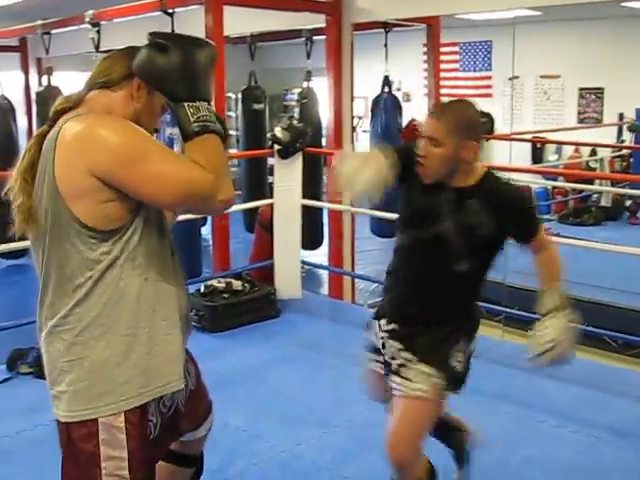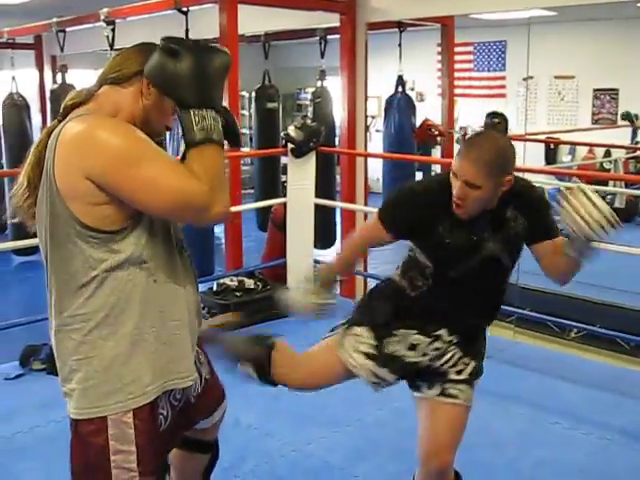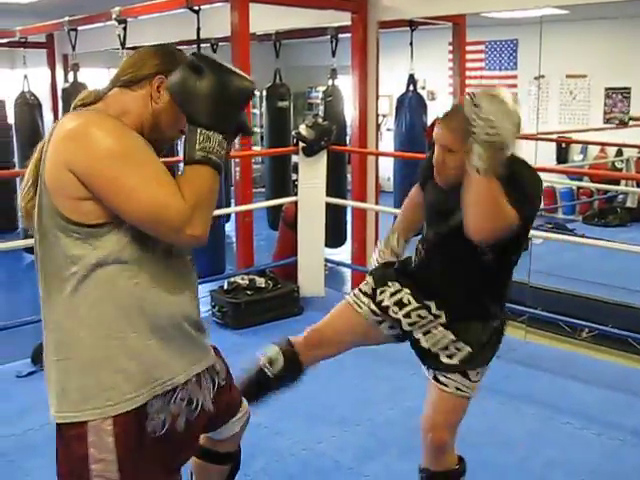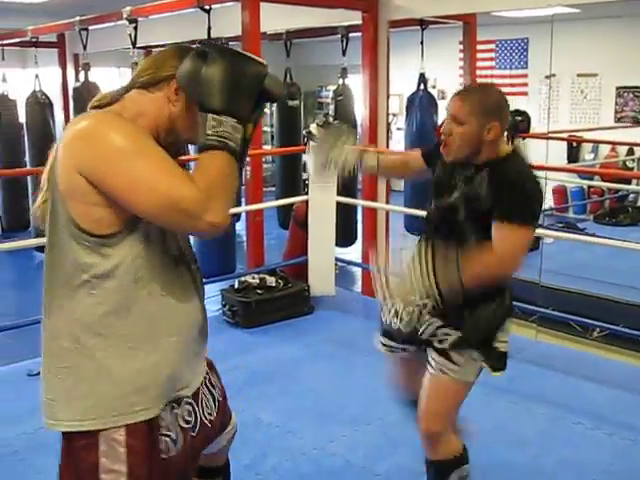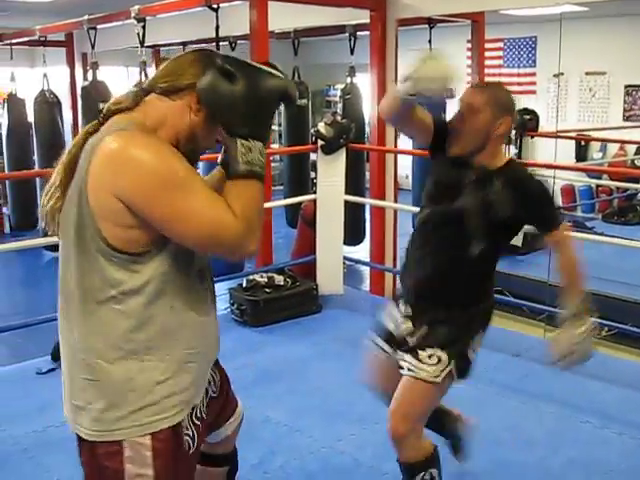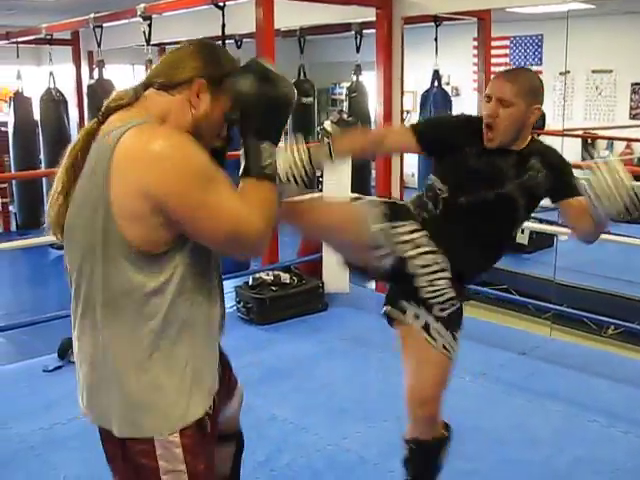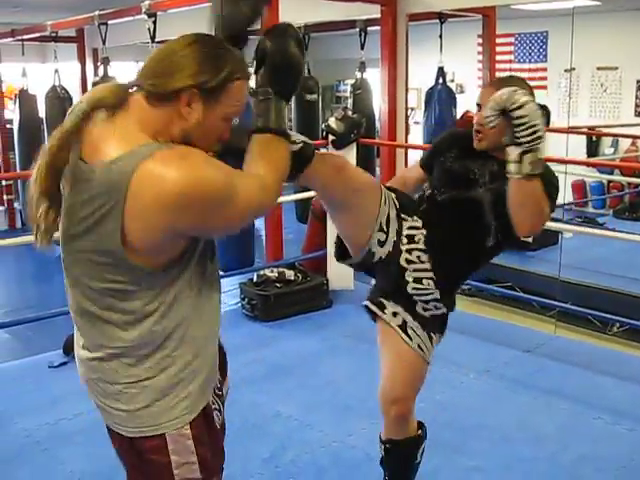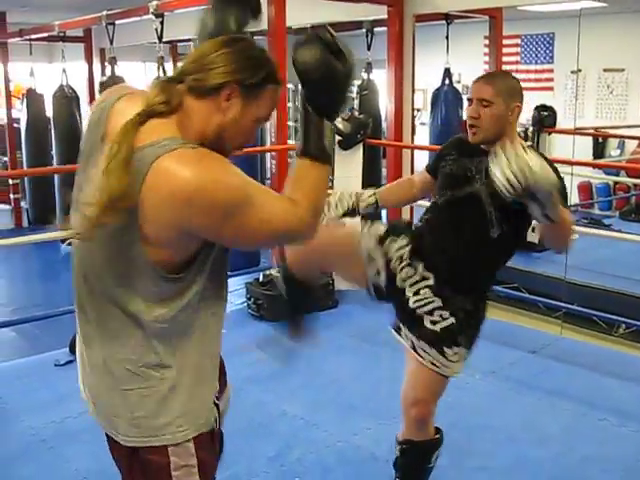
dt=0.2s
person 1, frame 1
left shoulder: (76, 137)
right shoulder: (97, 136)
left elbow: (159, 206)
right elbow: (215, 193)
left wrist: (194, 113)
right wrist: (192, 102)
left hip: (143, 358)
right hip: (107, 376)
left knee: (192, 431)
person 1, frame 2
left shoulder: (95, 136)
right shoulder: (95, 136)
left elbow: (171, 200)
right elbow: (210, 205)
left wrist: (205, 142)
right wrist: (202, 108)
right hip: (120, 370)
left knee: (204, 419)
person 1, frame 3
left shoulder: (112, 140)
right shoulder: (89, 133)
left elbow: (169, 209)
right elbow: (189, 225)
left wrist: (211, 135)
right wrist: (207, 130)
right hip: (115, 376)
left knee: (228, 423)
person 1, frame 4
left shoulder: (131, 143)
right shoulder: (99, 134)
left elbow: (190, 201)
right elbow: (208, 215)
left wrist: (237, 123)
right wrist: (223, 117)
right hip: (119, 392)
left knee: (214, 443)
person 1, frame 5
left shoulder: (135, 144)
right shoulder: (132, 154)
left elbow: (202, 206)
right elbow: (238, 239)
left wrist: (245, 142)
right wrist: (246, 137)
right hip: (134, 397)
left knee: (222, 431)
person 1, frame 6
left shoulder: (117, 133)
right shoulder: (159, 151)
right elbow: (251, 236)
left wrist: (231, 143)
right wrist: (262, 138)
right hip: (149, 386)
left knee: (225, 418)
person 1, frame 7
left shoulder: (92, 113)
right shoulder: (172, 180)
right elbow: (261, 193)
left wrist: (226, 39)
right wrist: (275, 94)
left hip: (134, 350)
right hip: (153, 384)
person 1, frame 8
left shoulder: (115, 104)
right shoulder: (189, 178)
right elbow: (298, 219)
right wrist: (320, 116)
left hip: (128, 352)
right hip: (154, 386)
person 2, frame 1
left shoulder: (503, 199)
right shoulder: (415, 164)
left elbow: (543, 249)
right elbow: (363, 165)
left wrist: (556, 310)
right wrist: (356, 169)
left hip: (437, 335)
right hip: (394, 313)
right knee: (382, 392)
right ankle: (455, 435)
person 2, frame 2
left shoulder: (525, 201)
right shoulder: (423, 196)
left elbow: (558, 271)
right elbow: (365, 237)
left wrist: (578, 241)
right wrist: (322, 281)
left hip: (458, 340)
right hip: (399, 312)
right knee: (300, 374)
right ankle: (253, 353)
person 2, frame 3
left shoulder: (520, 181)
right shoulder: (439, 165)
left elbow: (483, 230)
left wrist: (485, 157)
right wrist: (392, 242)
left hip: (468, 319)
right hip: (411, 285)
left knee: (438, 437)
right knee: (314, 343)
person 2, frame 4
left shoulder: (516, 181)
right shoulder: (450, 153)
left elbow: (506, 259)
right elbow: (405, 163)
left wrist: (438, 275)
right wrist: (356, 157)
left hip: (470, 310)
right hip: (417, 294)
left knee: (434, 426)
right knee: (410, 386)
right ankle: (450, 439)
person 2, frame 5
left shoulder: (523, 189)
right shoulder: (449, 144)
left elbow: (562, 247)
right elbow: (391, 113)
left wrist: (578, 315)
right wrist: (410, 87)
left hip: (452, 318)
right hip: (409, 301)
left knee: (401, 428)
right knee: (383, 385)
right ankle: (449, 423)
person 2, frame 6
left shoulder: (547, 165)
right shoulder: (456, 131)
left elbow: (584, 228)
right elbow: (381, 138)
left wrist: (604, 207)
right wrist: (315, 153)
left hip: (439, 282)
right hip: (405, 238)
left knee: (424, 409)
right knee: (302, 214)
person 2, frame 7
left shoulder: (538, 178)
right shoulder: (454, 143)
left elbow: (528, 227)
left wrist: (524, 153)
right wrist: (352, 206)
left hip: (426, 287)
right hip: (395, 237)
left knee: (398, 407)
right knee: (329, 168)
person 2, frame 8
left shoulder: (539, 175)
right shoulder: (457, 149)
left elbow: (560, 241)
right elbow: (418, 184)
left wrist: (546, 201)
right wrist: (362, 201)
left hip: (454, 300)
right hip: (406, 257)
left knee: (417, 410)
right knee: (302, 251)
right ankle: (296, 313)
